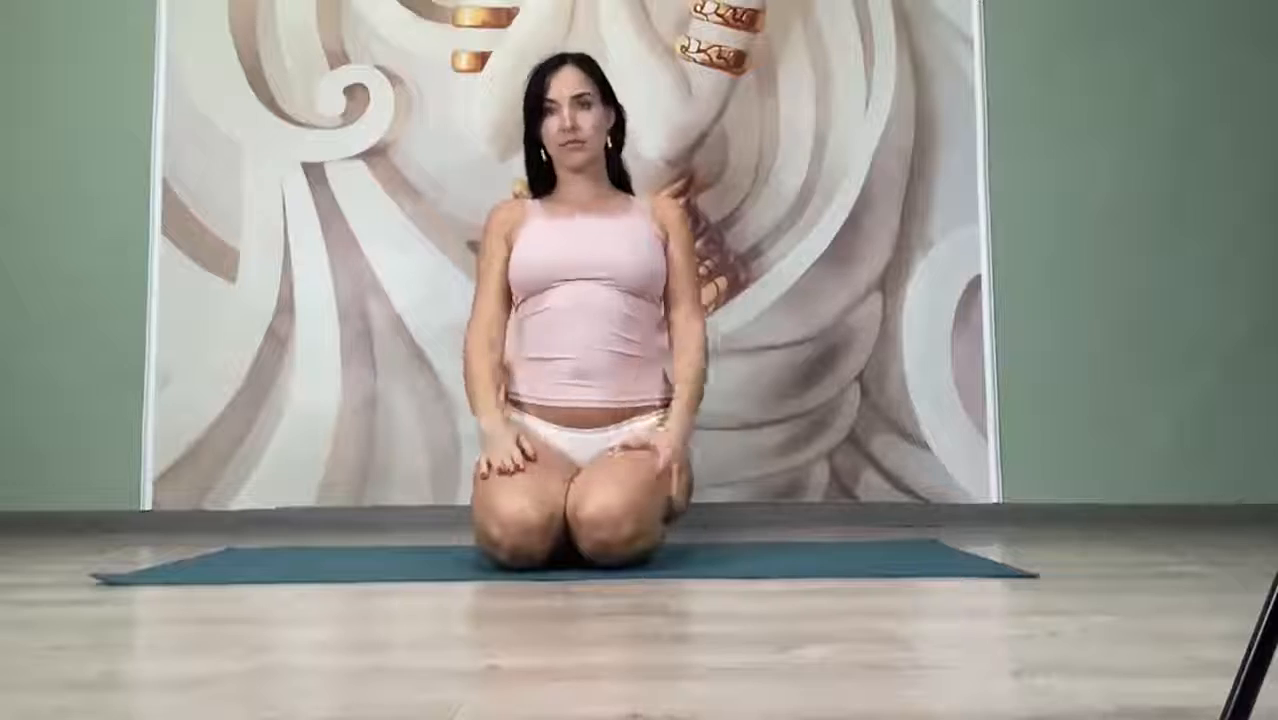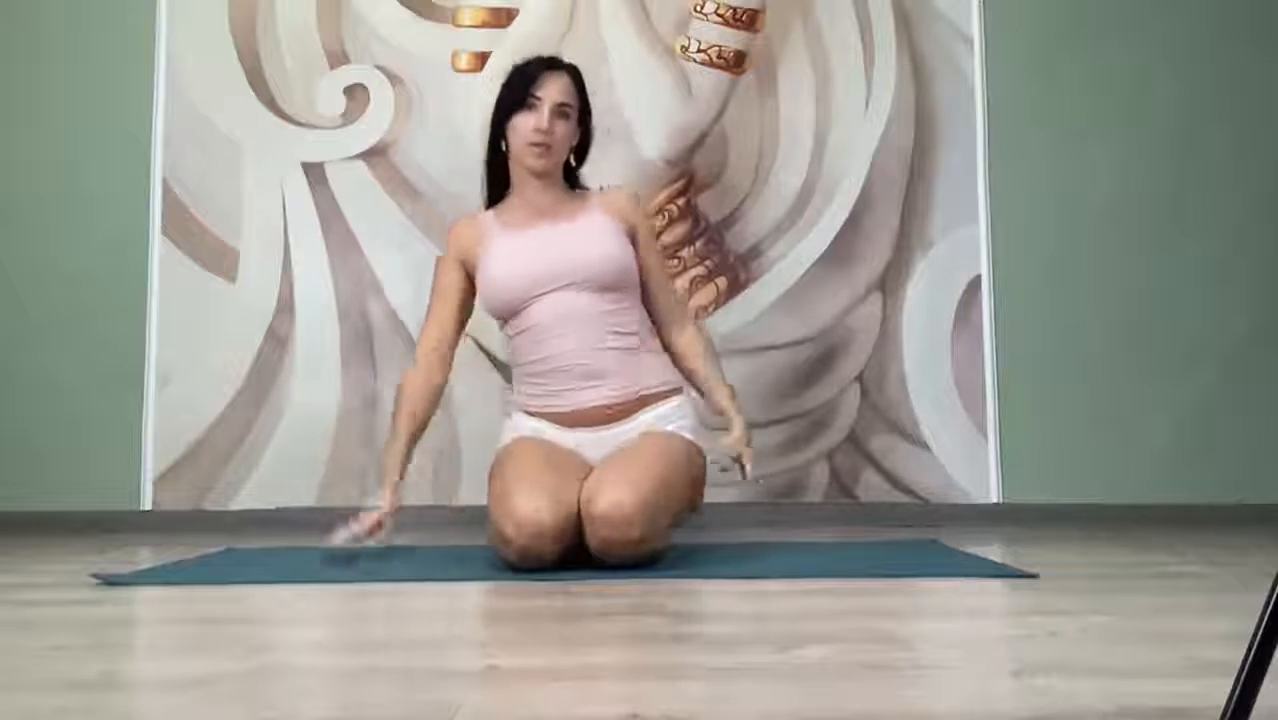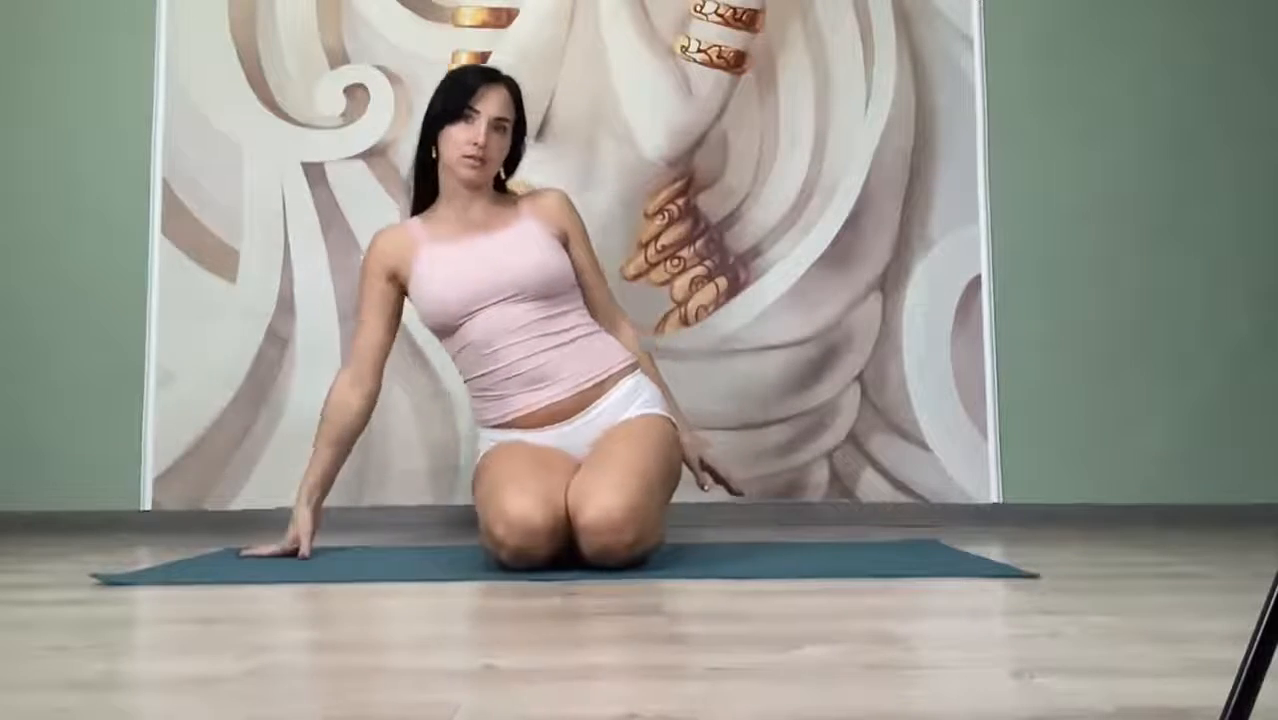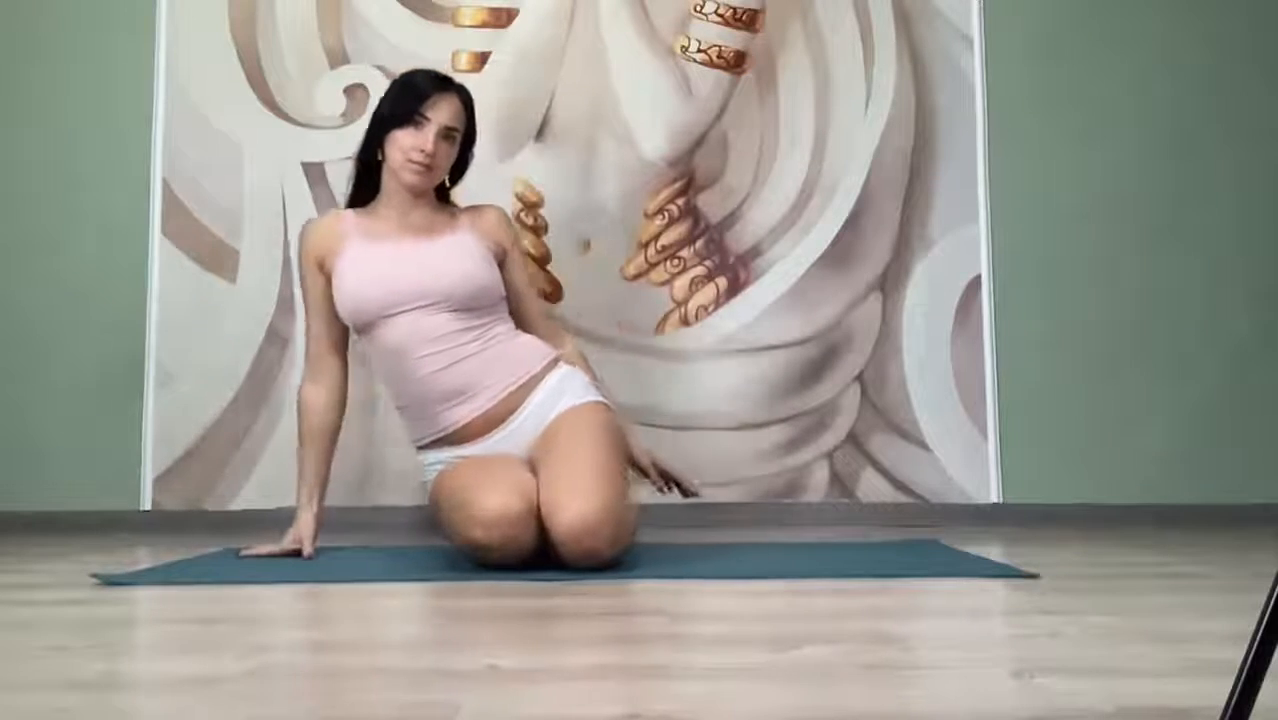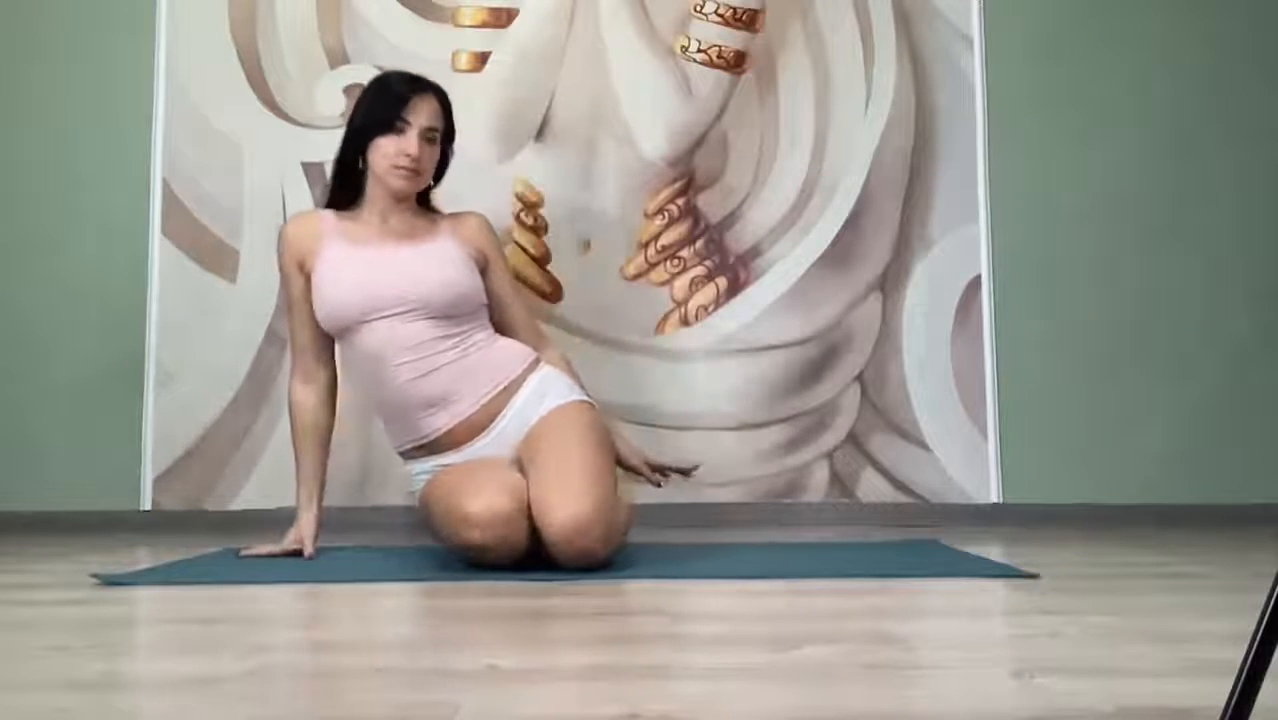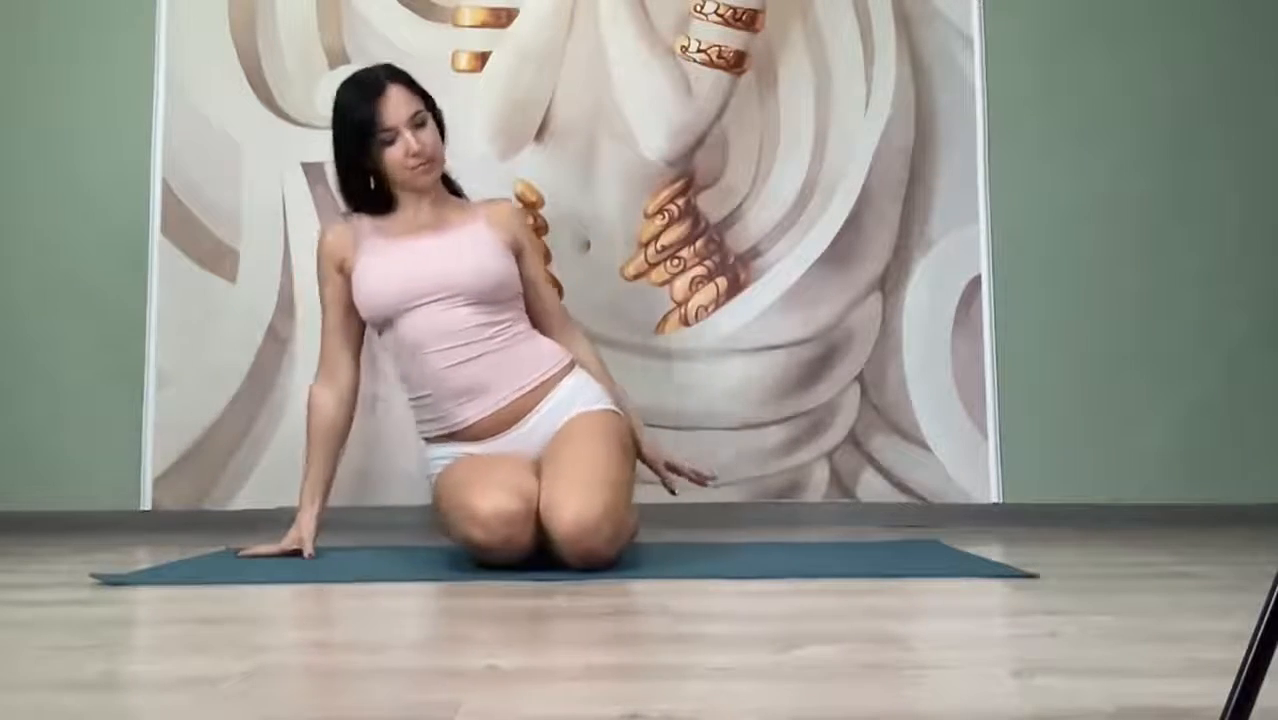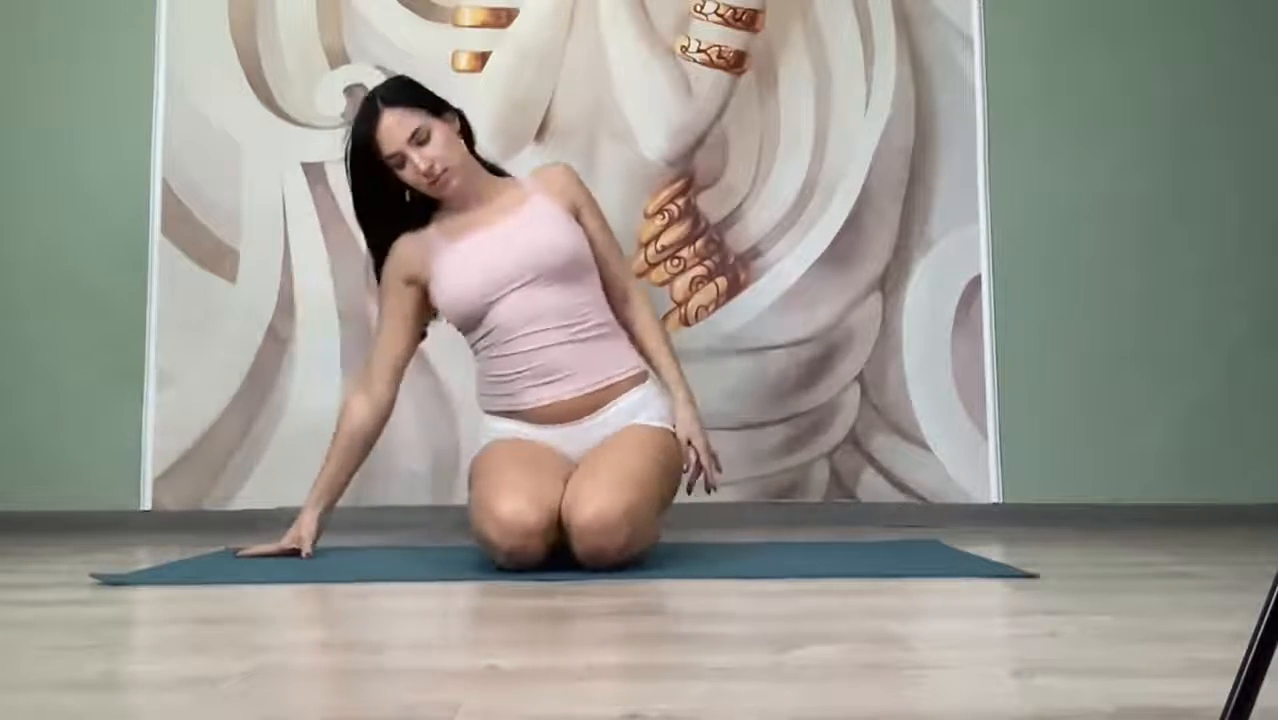
dt=0.5s
person 1, frame 1
left shoulder: (660, 215)
right shoulder: (512, 219)
left elbow: (687, 327)
right elbow: (485, 333)
left wrist: (676, 425)
right wrist: (493, 427)
left hip: (636, 429)
right hip: (534, 428)
left knee: (607, 526)
right knee: (514, 529)
left ankle: (643, 502)
right ankle: (565, 506)
person 1, frame 2
left shoulder: (619, 209)
right shoulder: (469, 237)
left elbow: (677, 324)
right elbow: (431, 359)
left wrist: (733, 418)
right wrist: (390, 482)
left hip: (650, 421)
right hip: (544, 432)
left knee: (618, 526)
right knee: (531, 533)
left ankle: (663, 495)
right ankle: (571, 505)
person 1, frame 3
left shoulder: (550, 210)
right shoulder: (395, 247)
left elbow: (614, 323)
right elbow: (358, 380)
left wrist: (681, 427)
right wrist: (307, 505)
left hip: (618, 407)
right hip: (516, 439)
left knee: (610, 532)
right knee: (522, 535)
left ankle: (632, 505)
right ankle: (566, 506)
person 1, frame 4
left shoulder: (487, 226)
right shoulder: (328, 237)
left elbow: (553, 336)
right elbow: (324, 377)
left wrist: (625, 437)
right wrist: (307, 509)
left hip: (552, 403)
right hip: (458, 453)
left knee: (586, 536)
right knee: (499, 530)
left ankle: (592, 501)
right ankle: (536, 501)
person 1, frame 5
left shoulder: (469, 232)
right shoulder: (306, 239)
left elbow: (537, 344)
right elbow: (311, 380)
left wrist: (614, 441)
right wrist: (307, 511)
left hip: (535, 406)
right hip: (445, 462)
left knee: (579, 537)
right knee: (490, 526)
left ankle: (607, 504)
right ankle: (532, 508)
person 1, frame 6
left shoulder: (500, 219)
right shoulder: (345, 243)
left elbow: (566, 334)
right elbow: (335, 380)
left wrist: (638, 435)
right wrist: (308, 511)
left hip: (562, 408)
right hip: (464, 452)
left knee: (584, 536)
right knee: (498, 526)
left ankle: (607, 496)
right ankle: (536, 505)
person 1, frame 7
left shoulder: (554, 187)
right shoulder: (413, 255)
left elbow: (629, 302)
right elbow: (373, 390)
left wrist: (683, 401)
right wrist: (315, 509)
left hip: (627, 413)
right hip: (518, 432)
left knee: (601, 533)
right knee: (514, 533)
left ankle: (632, 508)
right ankle: (565, 506)
